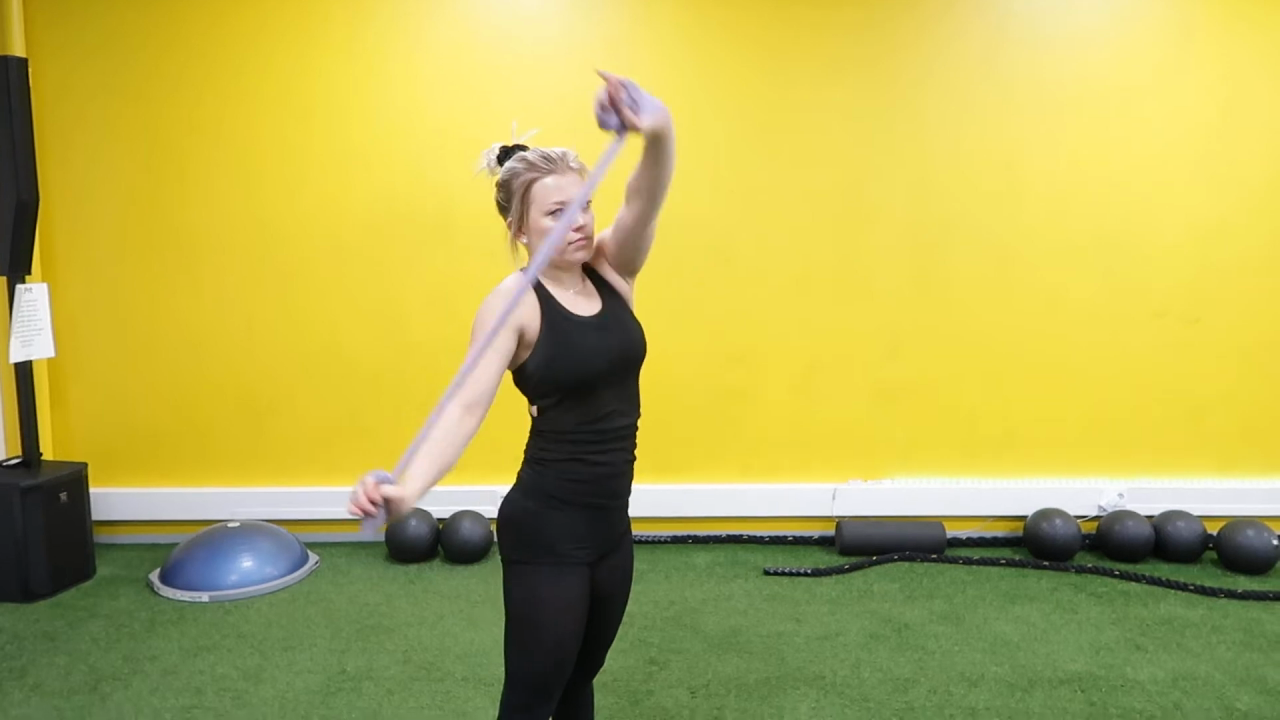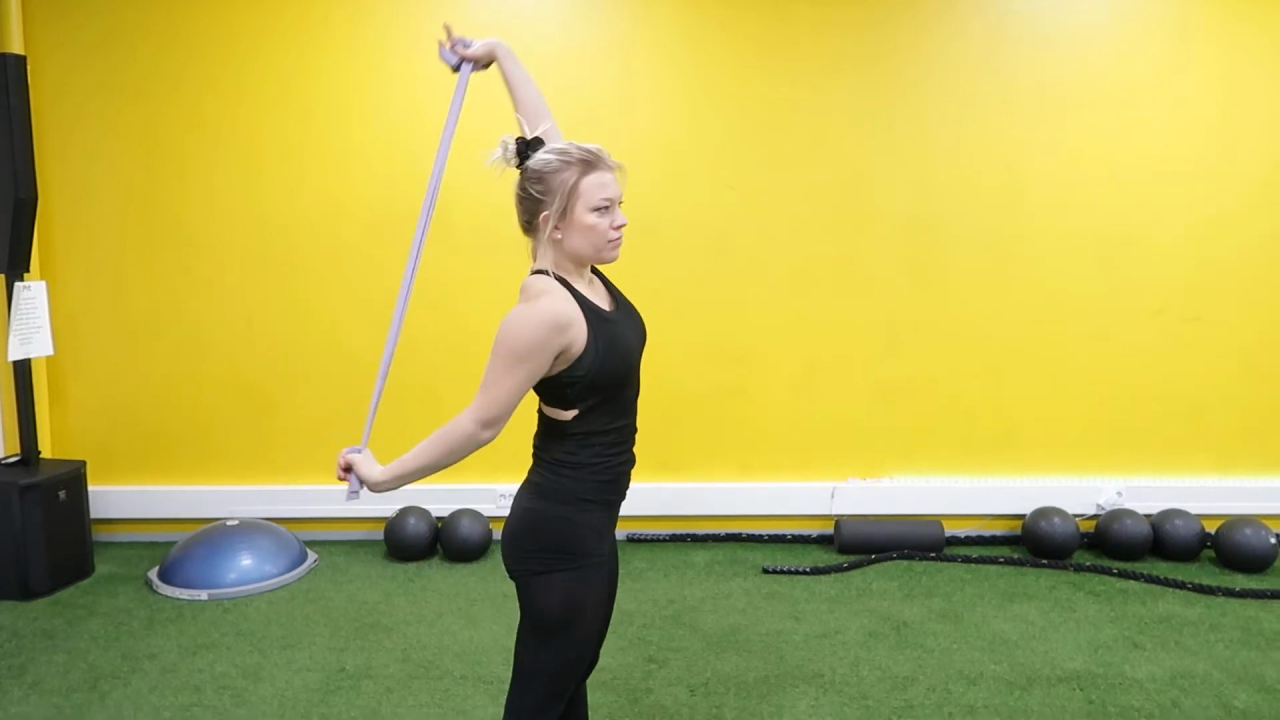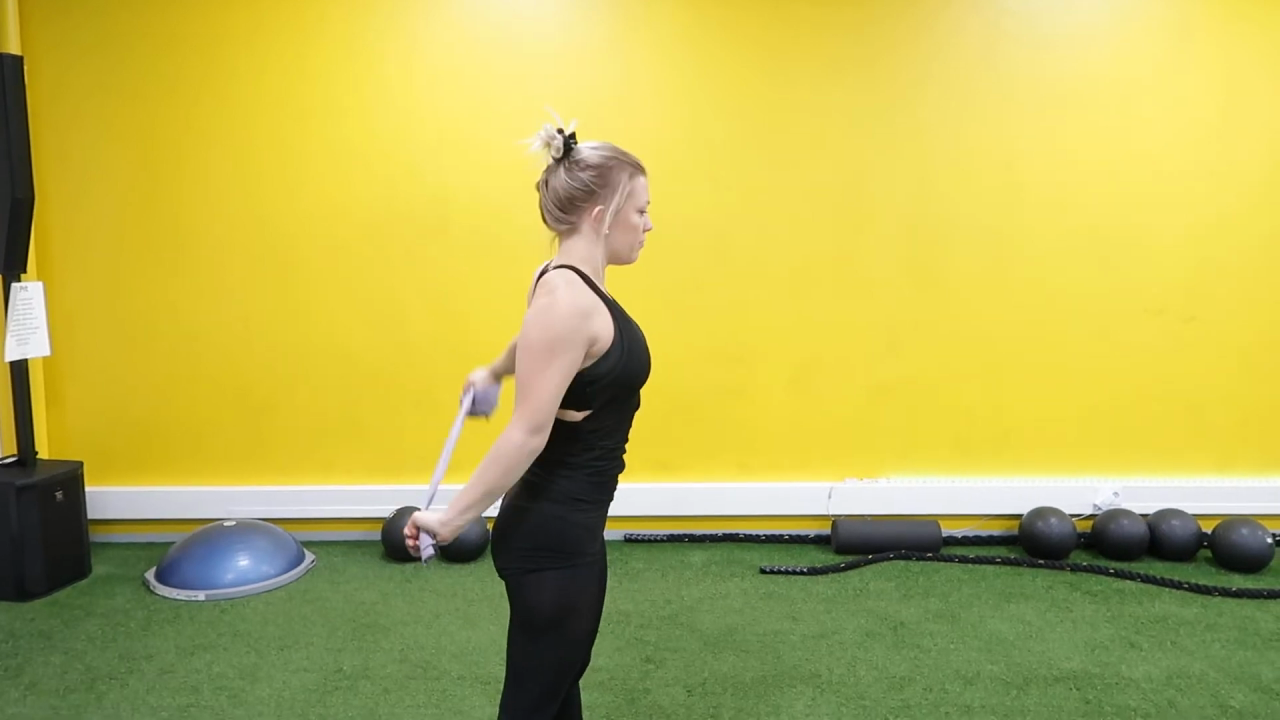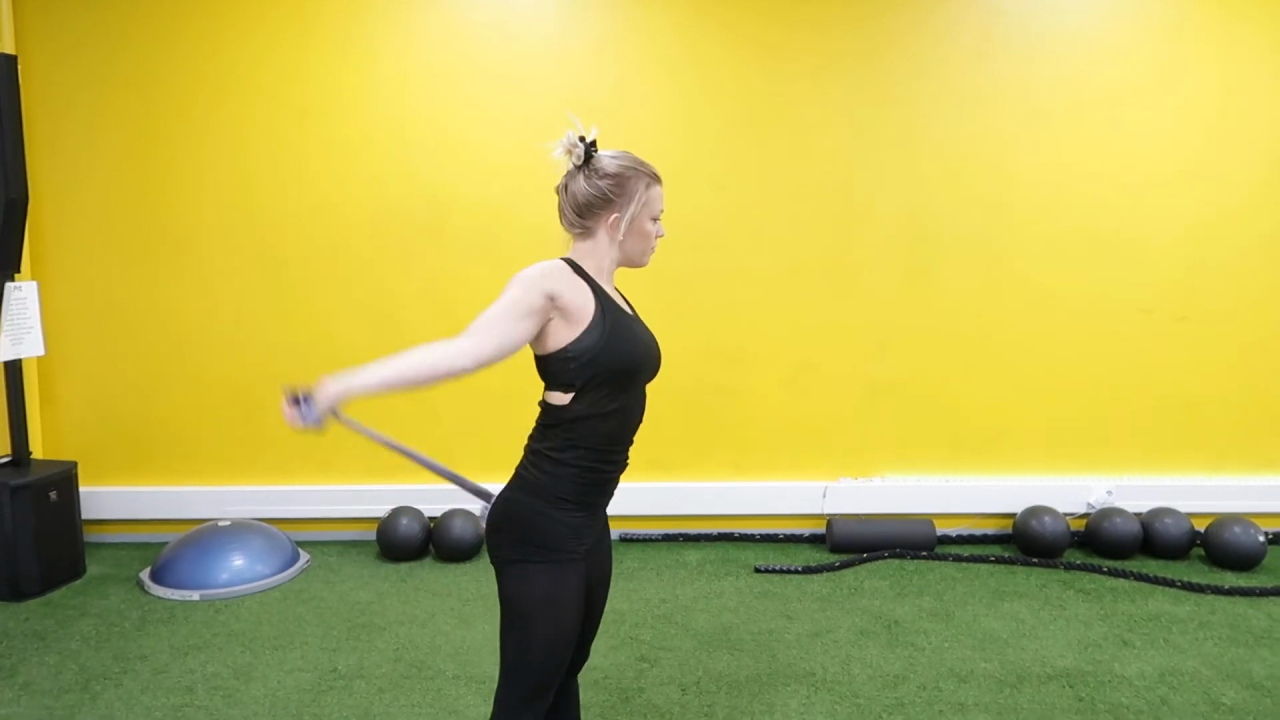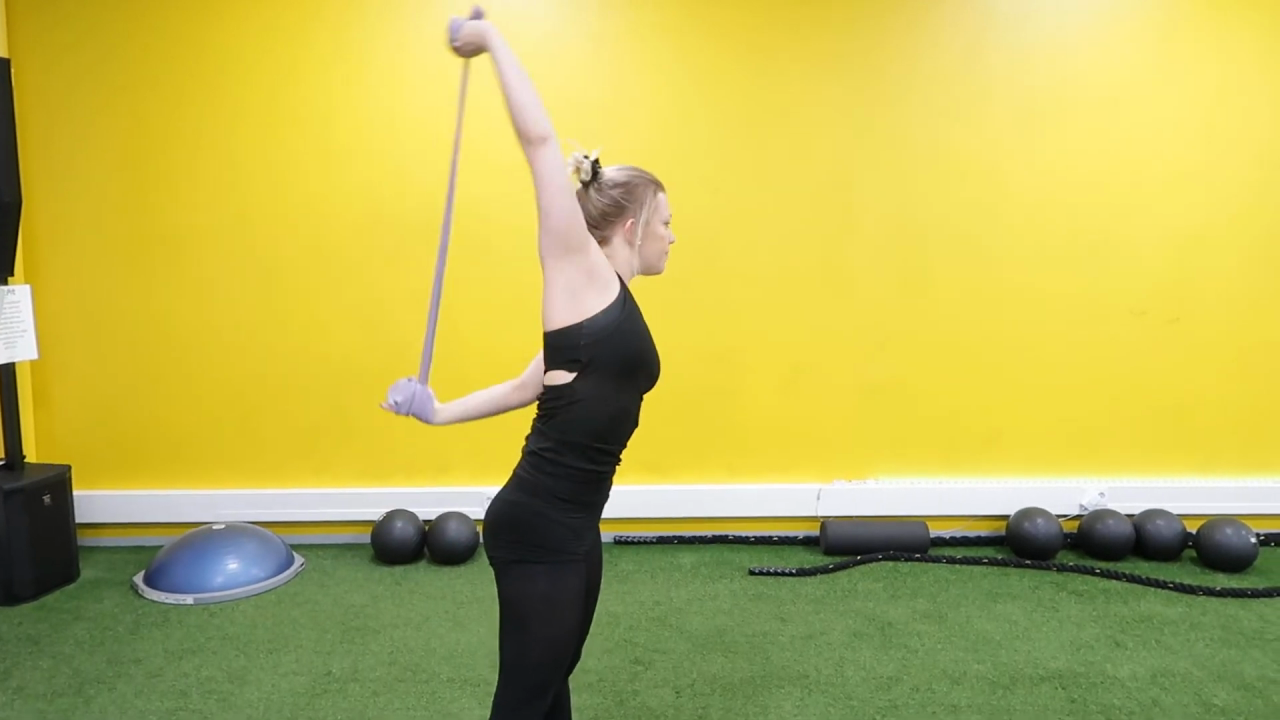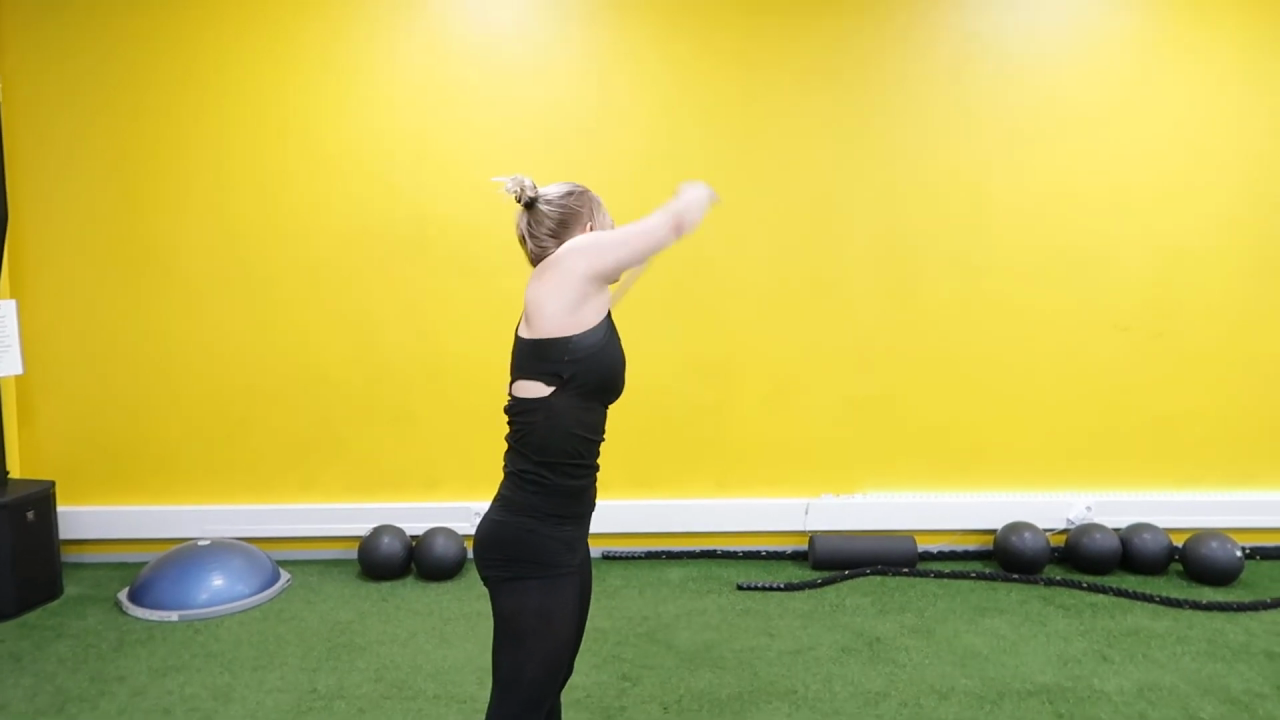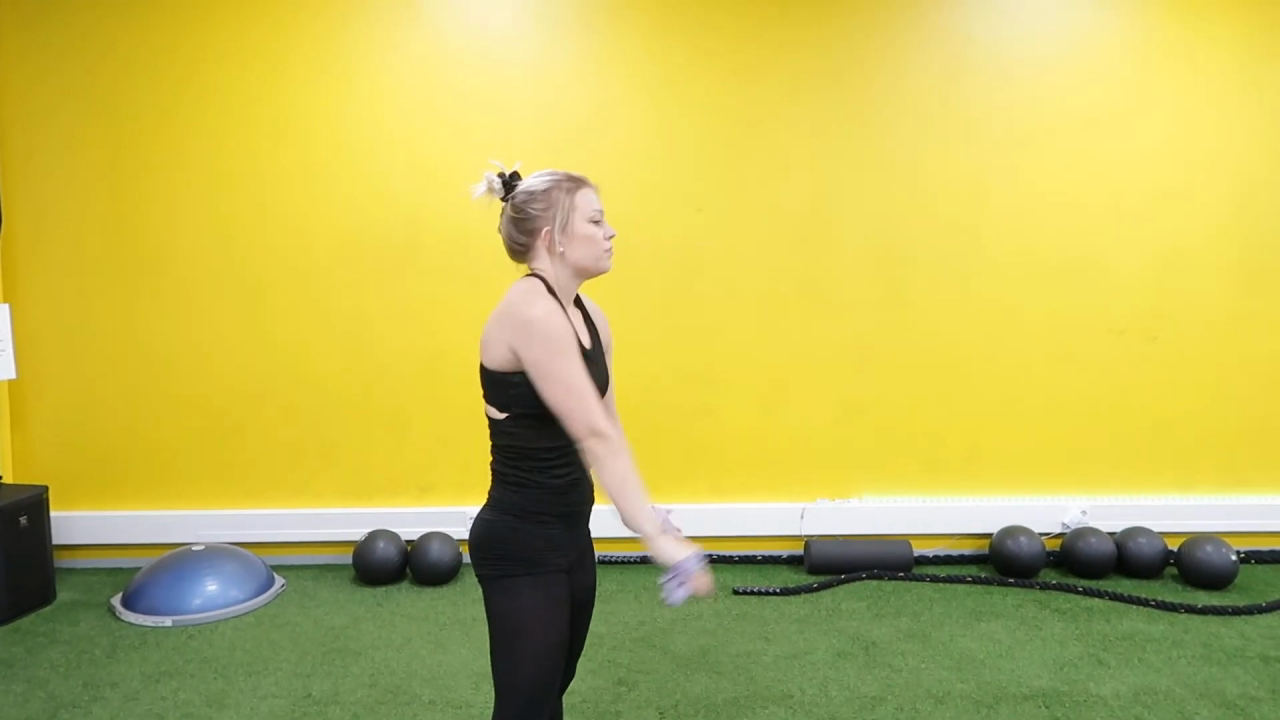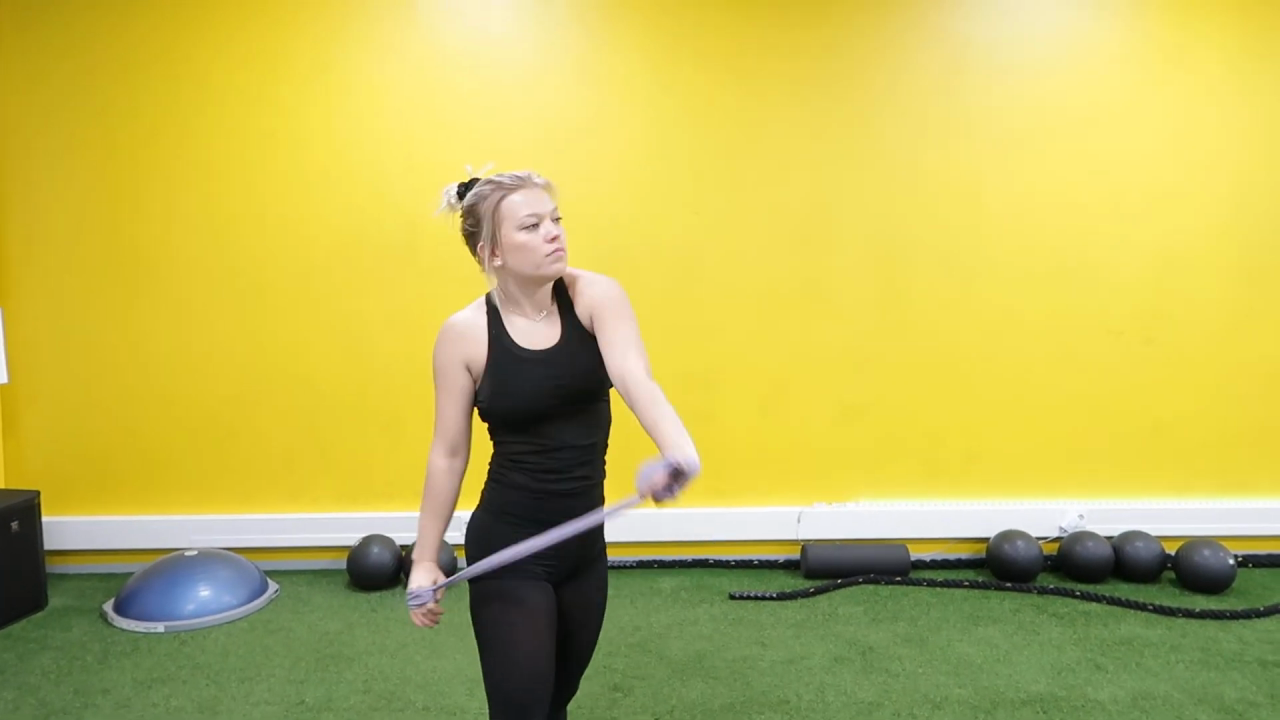
dt=0.5s
person 1, frame 1
left shoulder: (614, 273)
right shoulder: (515, 302)
left elbow: (646, 199)
right elbow: (467, 399)
left wrist: (656, 136)
right wrist: (411, 489)
left hip: (609, 524)
right hip: (546, 528)
person 1, frame 2
left shoulder: (582, 270)
right shoulder: (546, 310)
left elbow: (550, 142)
right elbow: (481, 423)
left wrist: (501, 61)
right wrist: (385, 475)
left hip: (583, 525)
right hip: (558, 532)
person 1, frame 3
left shoulder: (576, 287)
right shoulder: (567, 301)
left elbow: (531, 350)
right elbow: (529, 432)
left wrist: (491, 373)
right wrist: (453, 517)
left hip: (573, 526)
right hip: (549, 534)
person 1, frame 4
left shoulder: (606, 294)
right shoulder: (553, 286)
right elbow: (465, 350)
right wrist: (347, 385)
left hip: (583, 523)
right hip: (539, 527)
person 1, frame 5
left shoulder: (612, 308)
right shoulder: (578, 272)
left elbow: (532, 384)
right elbow: (540, 142)
left wrist: (445, 413)
right wrist: (495, 41)
left hip: (571, 524)
right hip: (538, 525)
person 1, frame 6
left shoulder: (565, 309)
right shoulder: (567, 267)
right elbow: (670, 221)
right wrist: (697, 195)
left hip: (555, 539)
right hip: (530, 547)
person 1, frame 7
left shoulder: (584, 311)
right shoulder: (530, 311)
right elbow: (594, 433)
left wrist: (648, 522)
right wrist: (661, 539)
left hip: (571, 534)
right hip: (519, 543)
person 1, frame 8
left shoulder: (596, 296)
right shoulder: (465, 334)
left elbow: (636, 378)
right elbow: (448, 454)
left wrist: (678, 447)
right wrist: (425, 557)
left hip: (583, 540)
right hip: (509, 547)
